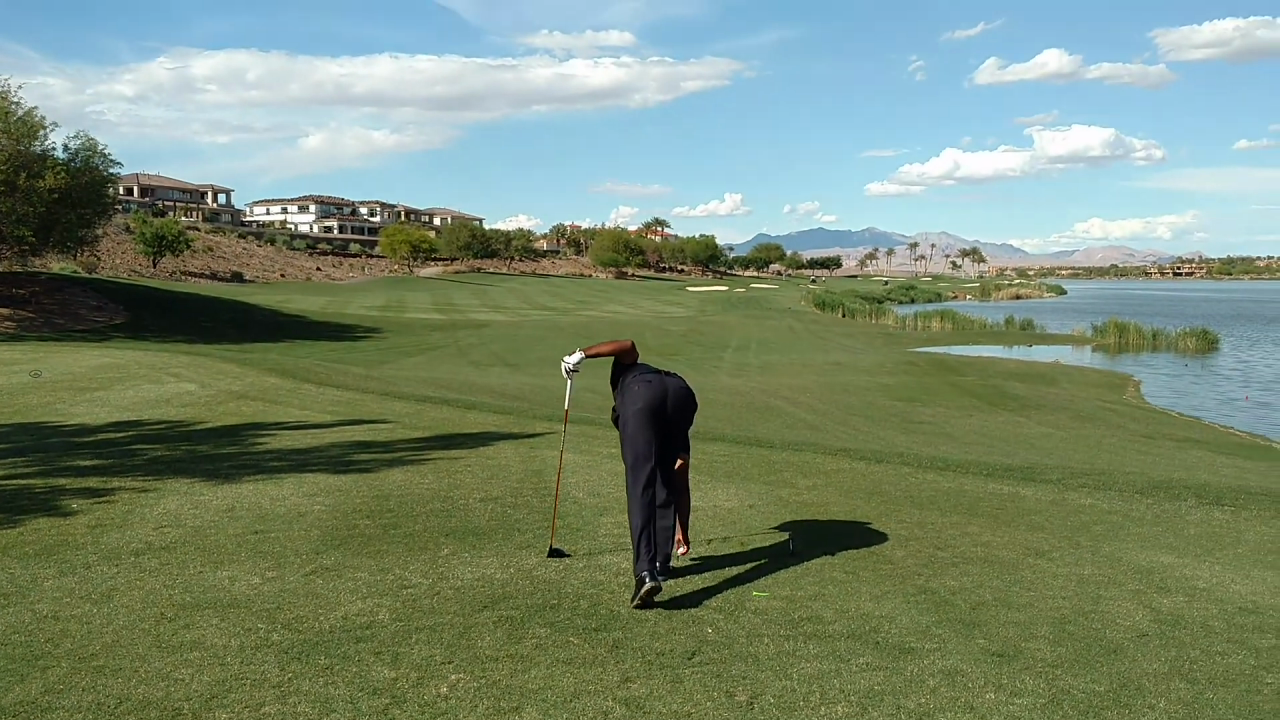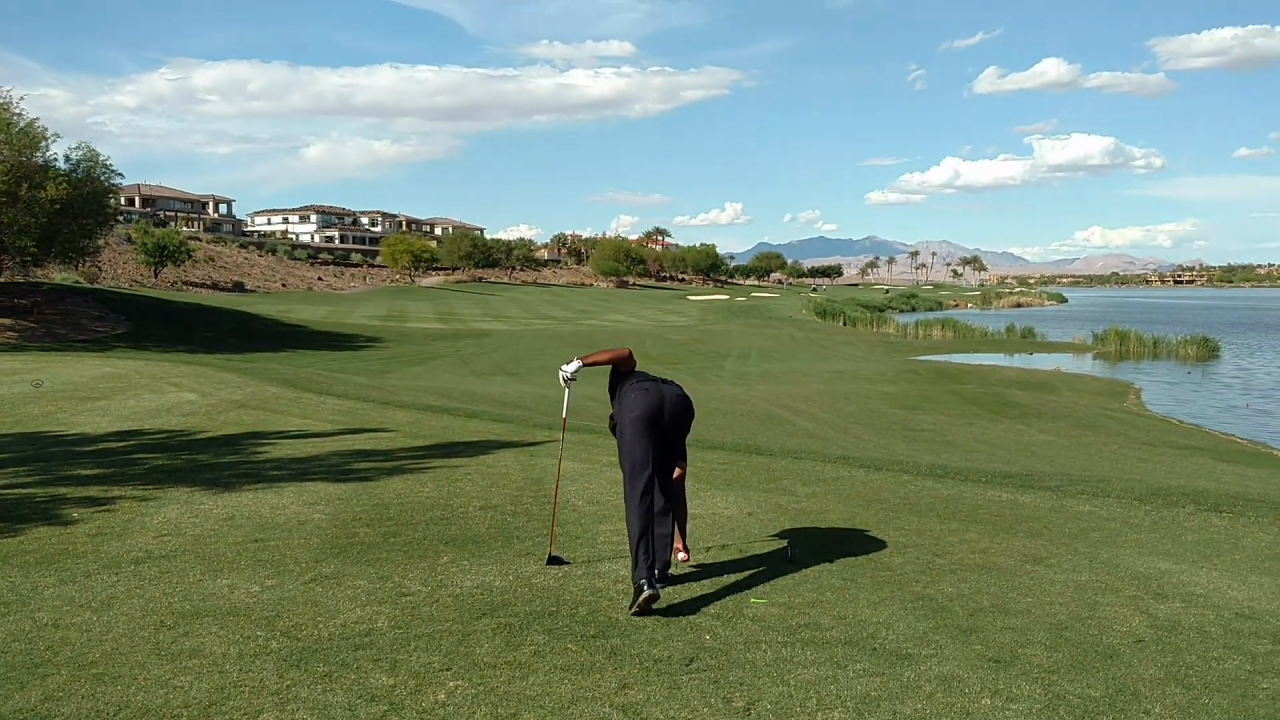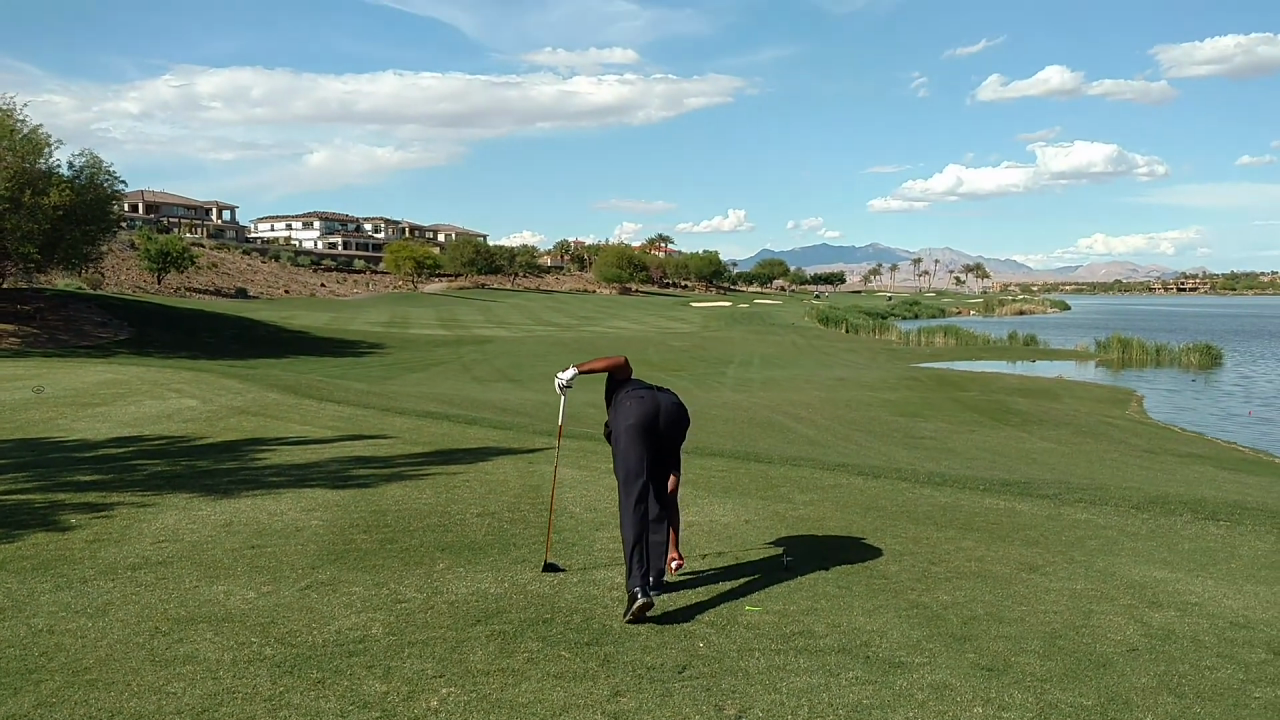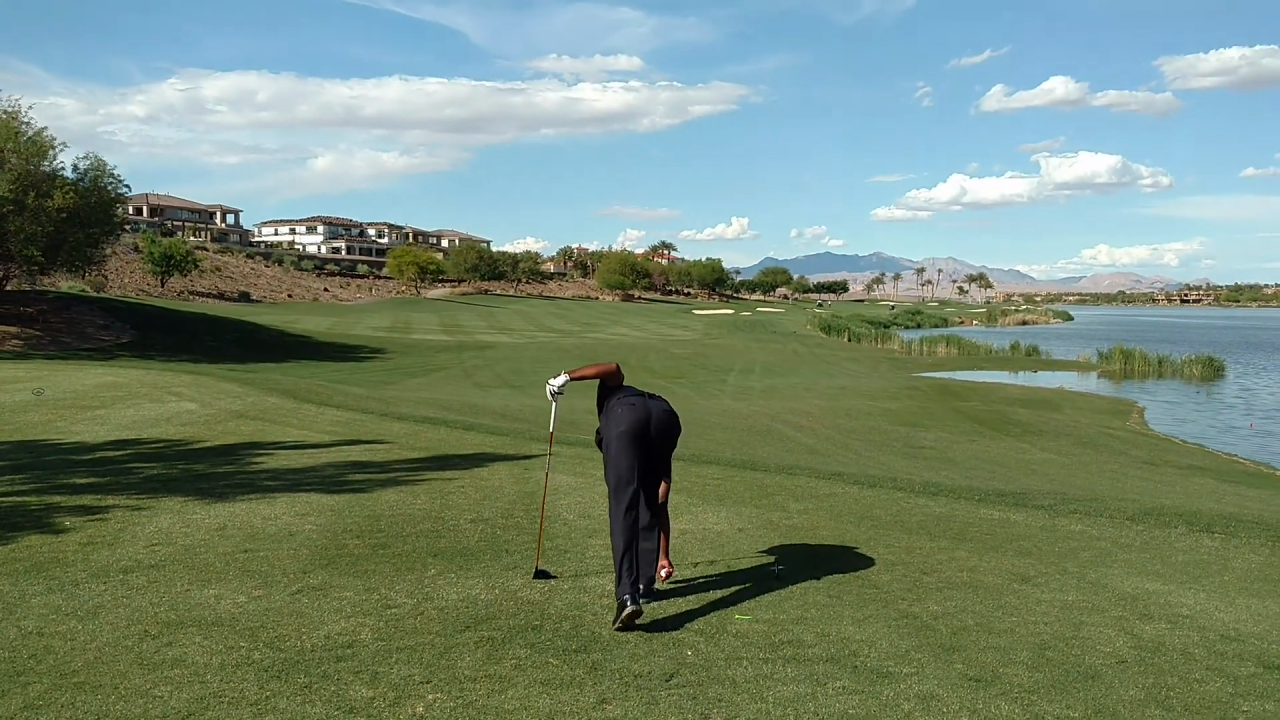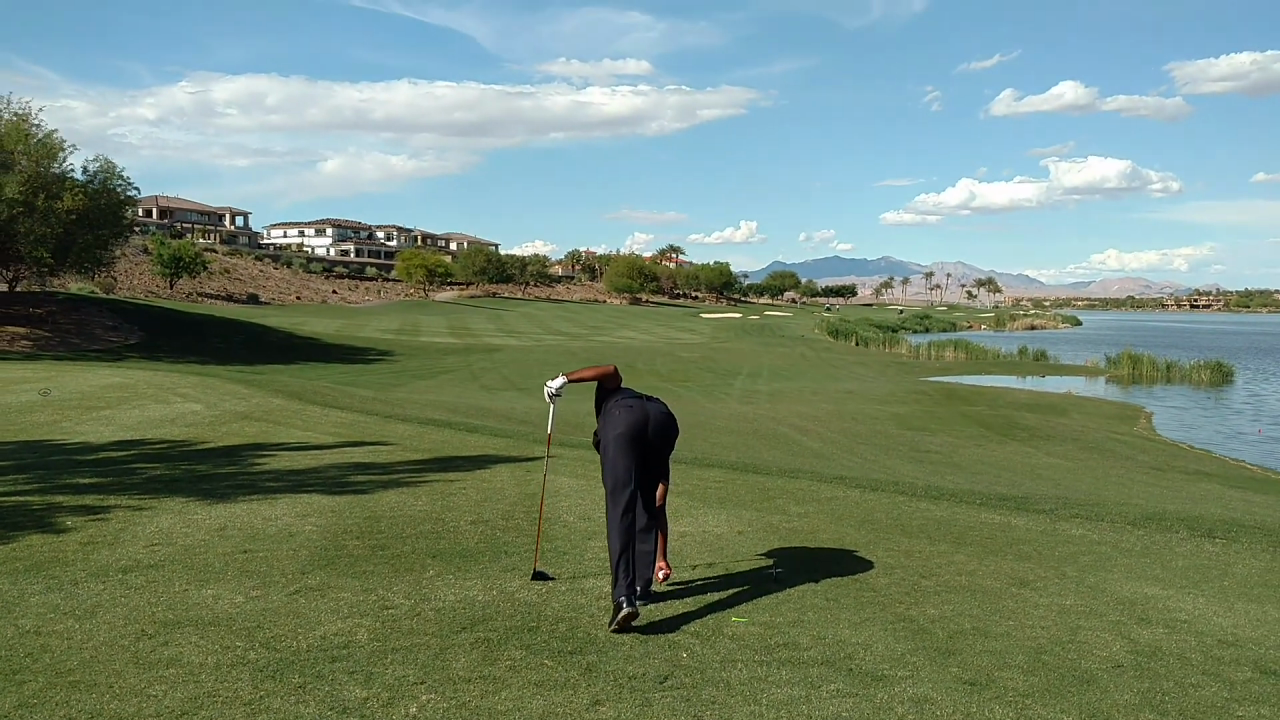
dt=0.2s
person 1, frame 1
left shoulder: (627, 375)
right shoulder: (677, 436)
left elbow: (628, 347)
right elbow: (681, 482)
left wrist: (582, 354)
right wrist: (682, 534)
left hip: (641, 394)
right hip: (683, 396)
left knee: (641, 485)
right knee: (667, 481)
left ankle: (646, 572)
right ankle: (661, 562)
person 1, frame 2
left shoulder: (625, 383)
left elbow: (625, 355)
right elbow: (678, 489)
left wrist: (579, 363)
right wrist: (680, 540)
left hip: (638, 402)
right hip: (680, 403)
left knee: (639, 493)
right knee: (665, 488)
left ankle: (644, 580)
right ankle: (660, 569)
person 1, frame 3
left shoulder: (621, 391)
left elbow: (621, 363)
right elbow: (671, 498)
left wrist: (575, 370)
right wrist: (673, 549)
left hip: (633, 409)
right hip: (675, 412)
left knee: (633, 501)
right knee: (659, 496)
left ankle: (638, 588)
right ankle: (654, 576)
person 1, frame 4
left shoulder: (613, 398)
right shoulder: (649, 428)
left elbow: (613, 369)
right elbow: (661, 506)
left wrist: (567, 376)
right wrist: (663, 557)
left hip: (624, 417)
right hip: (666, 419)
left knee: (623, 509)
right knee: (649, 503)
left ankle: (628, 596)
right ankle: (644, 583)
person 1, frame 5
left shoulder: (611, 400)
left elbow: (611, 371)
right elbow: (659, 507)
left wrist: (565, 379)
right wrist: (661, 558)
left hip: (622, 418)
right hip: (664, 422)
left knee: (620, 510)
right knee: (647, 506)
left ankle: (624, 598)
right ankle: (641, 586)
